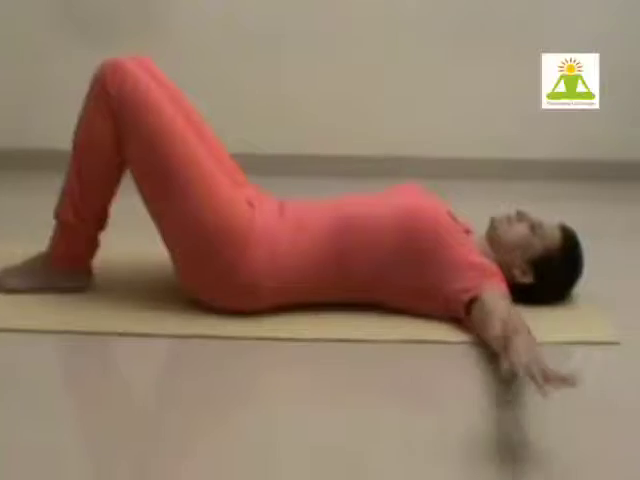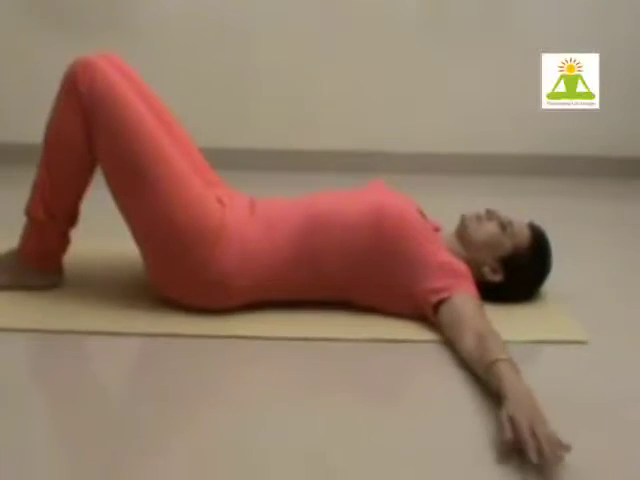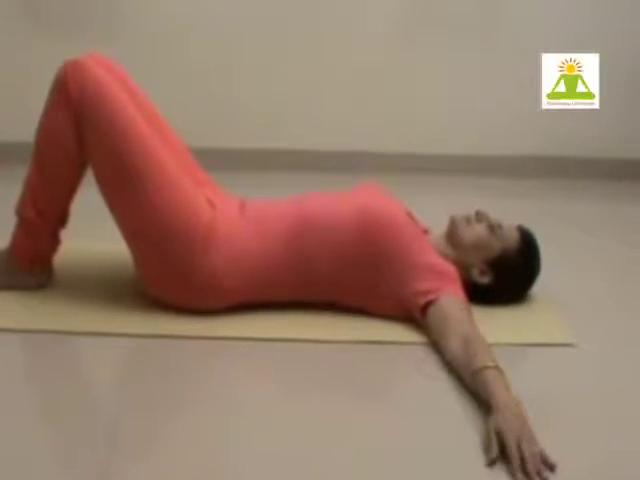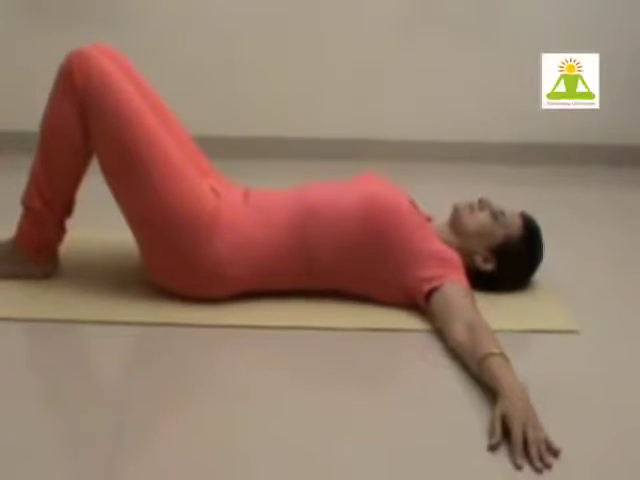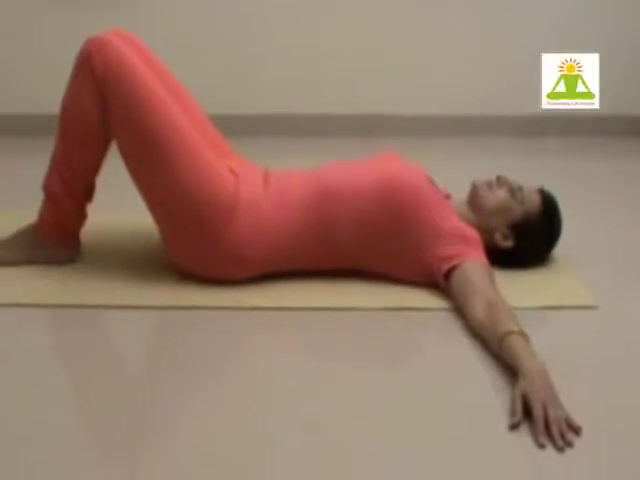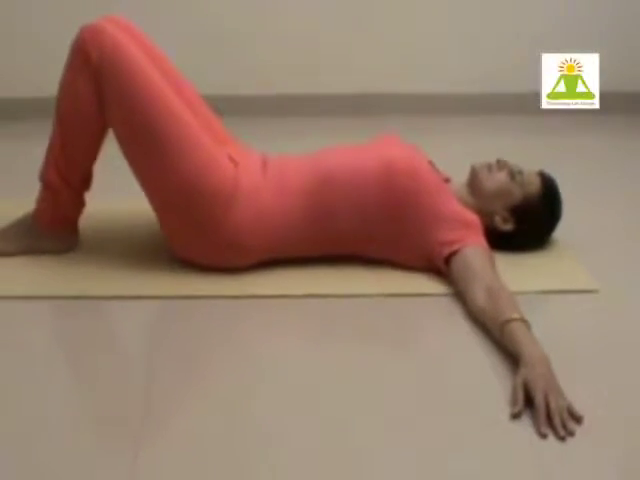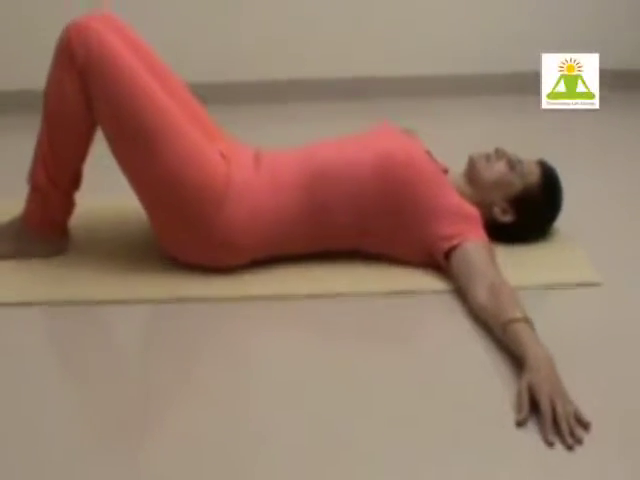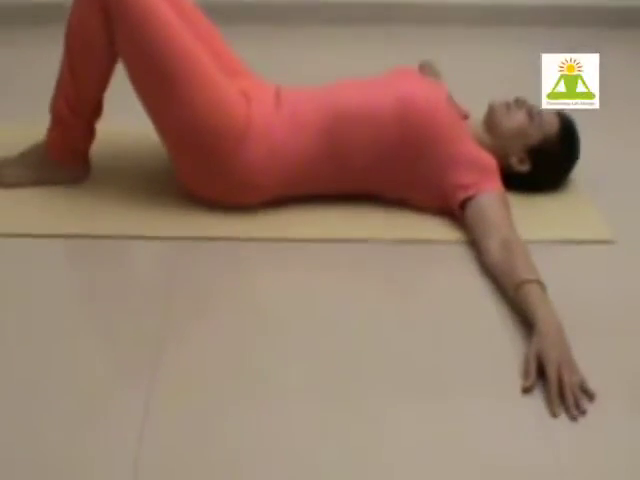
dt=0.3s
person 1, frame 1
left shoulder: (480, 275)
right shoulder: (465, 247)
left elbow: (504, 320)
left wrist: (523, 344)
left hip: (239, 262)
right hip: (262, 222)
left knee: (119, 81)
right knee: (135, 72)
left ankle: (65, 265)
right ankle: (68, 257)
person 1, frame 2
left shoulder: (446, 277)
right shoulder: (430, 243)
left elbow: (474, 335)
left wrist: (517, 393)
left hip: (209, 256)
right hip: (229, 220)
left knee: (91, 78)
right knee: (103, 70)
person 1, frame 3
left shoulder: (434, 278)
right shoulder: (420, 244)
left elbow: (461, 339)
left wrist: (506, 404)
left hip: (199, 256)
right hip: (221, 218)
left knee: (83, 79)
right knee: (97, 75)
person 1, frame 4
left shoulder: (438, 265)
right shoulder: (423, 234)
left elbow: (464, 326)
left wrist: (511, 389)
left hip: (204, 244)
right hip: (224, 210)
left knee: (87, 68)
right knee: (100, 64)
person 1, frame 5
left shoulder: (456, 243)
right shoulder: (443, 212)
left elbow: (483, 305)
left wrist: (530, 368)
left hip: (225, 228)
right hip: (245, 188)
left knee: (105, 56)
right knee: (116, 47)
left ankle: (53, 235)
right ankle: (58, 229)
person 1, frame 6
left shoulder: (457, 227)
right shoulder: (440, 192)
left elbow: (485, 289)
left wrist: (531, 353)
left hip: (224, 215)
right hip: (242, 176)
left knee: (100, 43)
right knee: (111, 34)
left ankle: (51, 225)
right ankle: (57, 220)
person 1, frame 7
left shoulder: (458, 222)
right shoulder: (442, 185)
left elbow: (486, 288)
left wrist: (536, 357)
left hip: (218, 213)
right hip: (238, 168)
left knee: (86, 39)
right knee: (99, 26)
person 1, frame 8
left shoulder: (472, 171)
right shoulder: (454, 123)
left elbow: (500, 243)
left wrist: (546, 322)
right wrist: (431, 76)
left hip: (236, 151)
right hip: (257, 105)
left ankle: (63, 154)
right ankle: (67, 144)
